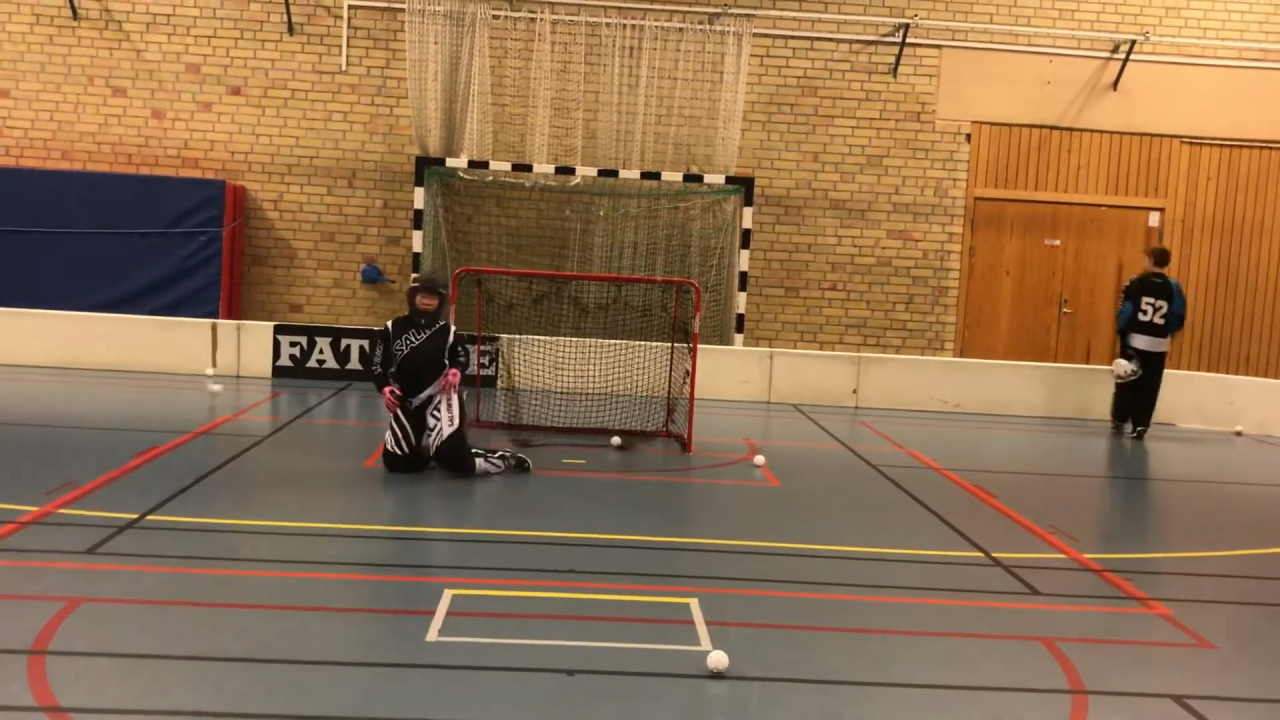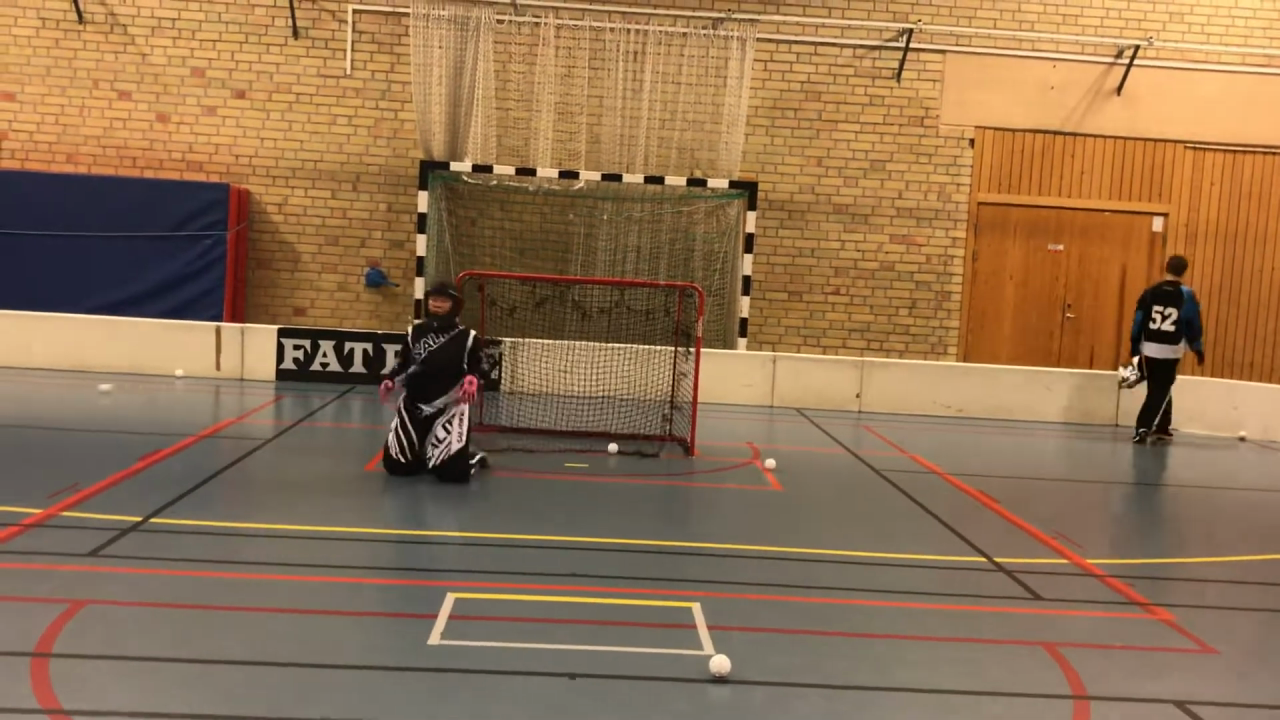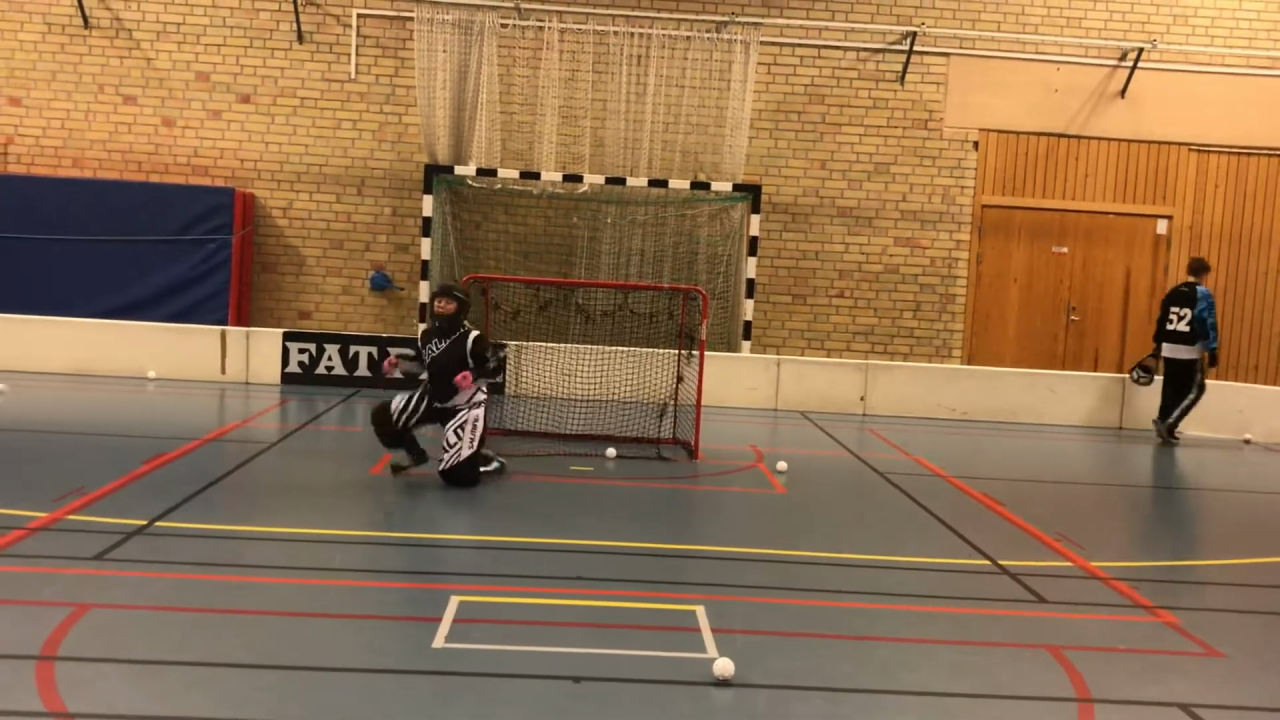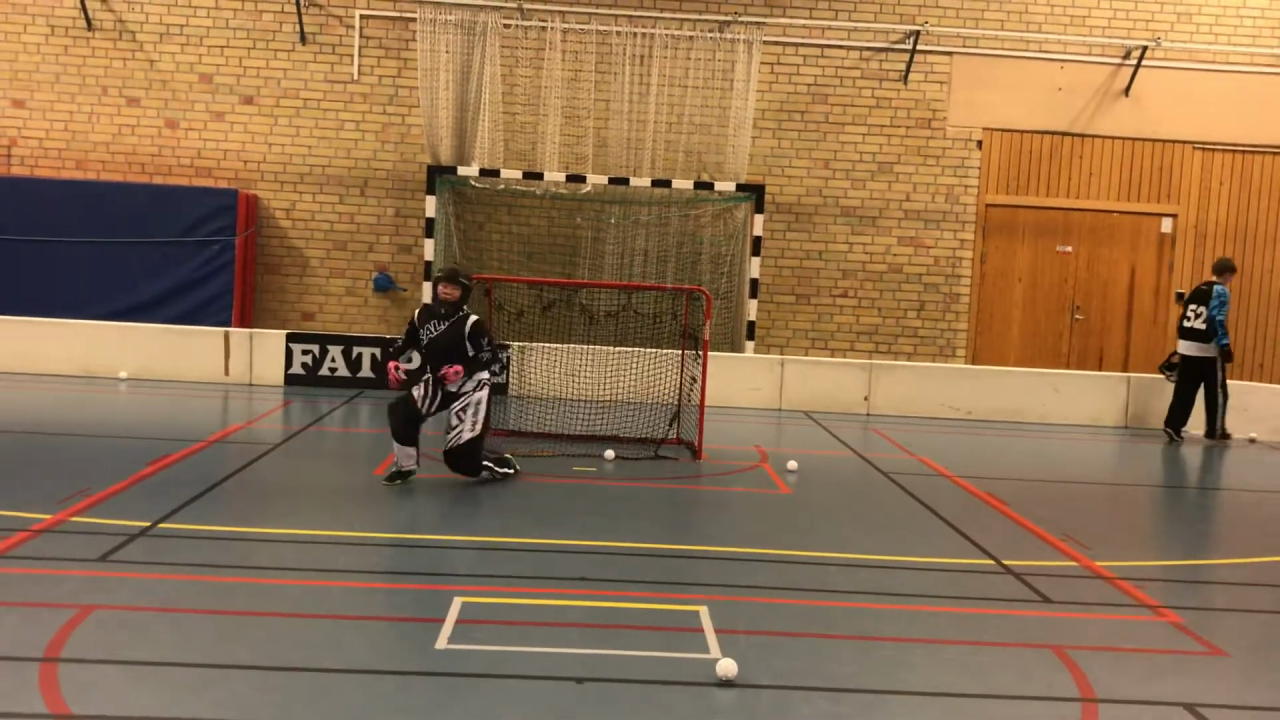
dt=0.2s
person 1, frame 1
left shoulder: (446, 331)
right shoulder: (393, 328)
left elbow: (458, 358)
right elbow: (379, 364)
left wrist: (455, 371)
right wrist: (385, 387)
left hip: (439, 396)
right hip: (405, 400)
left knee: (454, 457)
right knee: (397, 462)
left ankle: (507, 460)
right ankle: (430, 452)
person 1, frame 2
left shoulder: (467, 337)
right shoulder: (415, 332)
left elbow: (478, 366)
right elbow: (405, 365)
left wrist: (472, 378)
right wrist: (390, 381)
left hip: (449, 406)
right hip: (414, 404)
left knee: (449, 471)
right knee: (396, 466)
left ankle: (473, 460)
right ankle: (423, 457)
person 1, frame 3
left shoulder: (472, 338)
right shoulder: (426, 335)
left elbow: (494, 366)
left wrist: (472, 376)
right wrist: (398, 361)
left hip: (464, 405)
right hip: (431, 398)
left knee: (459, 475)
right knee: (382, 417)
left ankle: (489, 462)
right ankle: (415, 454)
person 1, frame 4
left shoulder: (471, 322)
right shoulder: (422, 316)
left elbow: (490, 356)
right elbow: (405, 343)
left wrist: (463, 369)
right wrist: (393, 361)
left hip: (470, 387)
right hip: (437, 383)
left knee: (462, 458)
right knee: (402, 411)
left ankle: (505, 466)
right ankle: (405, 467)
person 2, frame 1
left shoulder: (1136, 282)
right shoulder: (1173, 287)
left elbow: (1125, 310)
right elbow: (1180, 316)
left wrist: (1122, 336)
right wrist: (1168, 331)
left hip: (1134, 339)
right hip: (1158, 343)
left knee: (1127, 382)
right knee: (1149, 386)
left ankle: (1119, 419)
right ankle: (1140, 425)
person 2, frame 2
left shoulder: (1150, 292)
right shoulder: (1186, 294)
left elbow: (1138, 319)
right elbow: (1194, 324)
left wrist: (1135, 347)
right wrist: (1198, 349)
left hip: (1149, 348)
right hip: (1171, 350)
left knee: (1156, 389)
right knee: (1161, 391)
left ankle: (1161, 427)
right ankle: (1145, 428)
person 2, frame 3
left shoulder: (1172, 293)
right shoulder: (1203, 294)
left elbow: (1161, 321)
right elbow: (1208, 323)
left wrist: (1158, 346)
right wrist: (1213, 349)
left hip: (1169, 348)
right hip: (1190, 350)
left knee: (1171, 390)
right knee: (1194, 389)
left ankle: (1167, 428)
right ankle: (1167, 422)
person 2, frame 4
left shoulder: (1196, 291)
right shoulder: (1220, 292)
left elbow: (1183, 318)
right elbow: (1218, 320)
left wrist: (1182, 342)
right wrist: (1225, 345)
left hip: (1186, 346)
right hip: (1208, 349)
left knee: (1184, 389)
right knee: (1217, 390)
left ankle: (1172, 426)
right ankle: (1216, 430)
